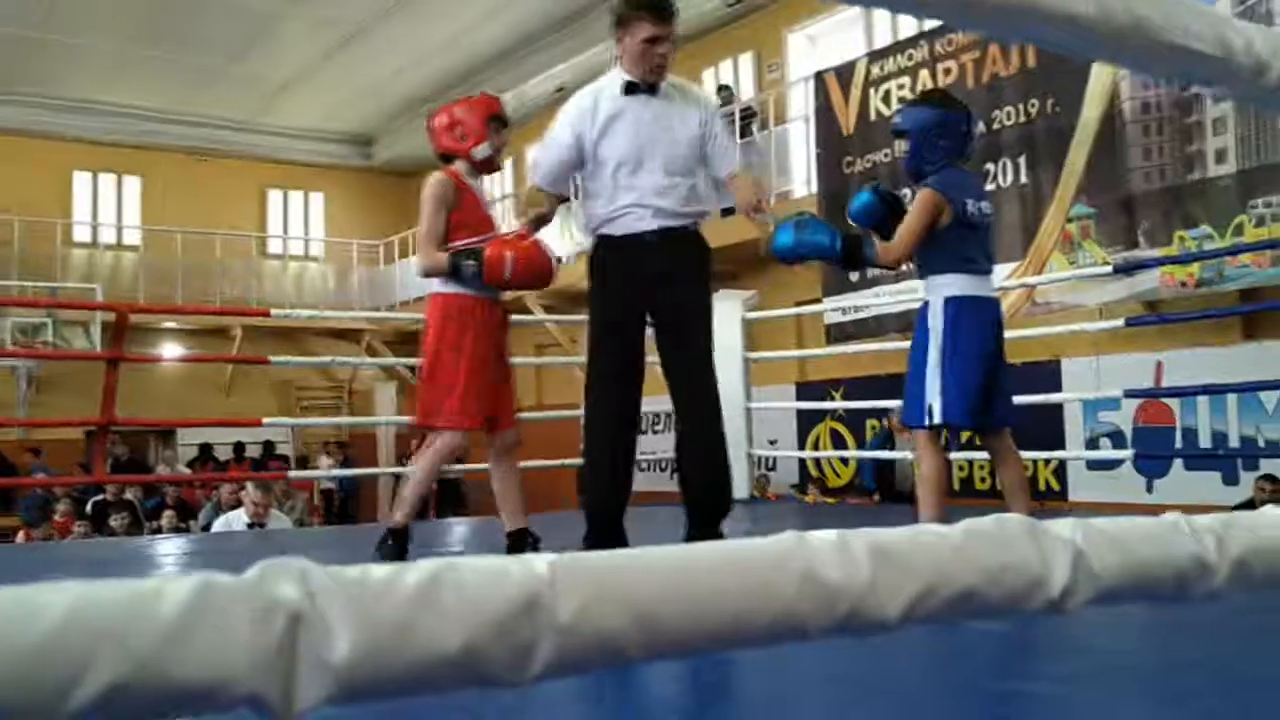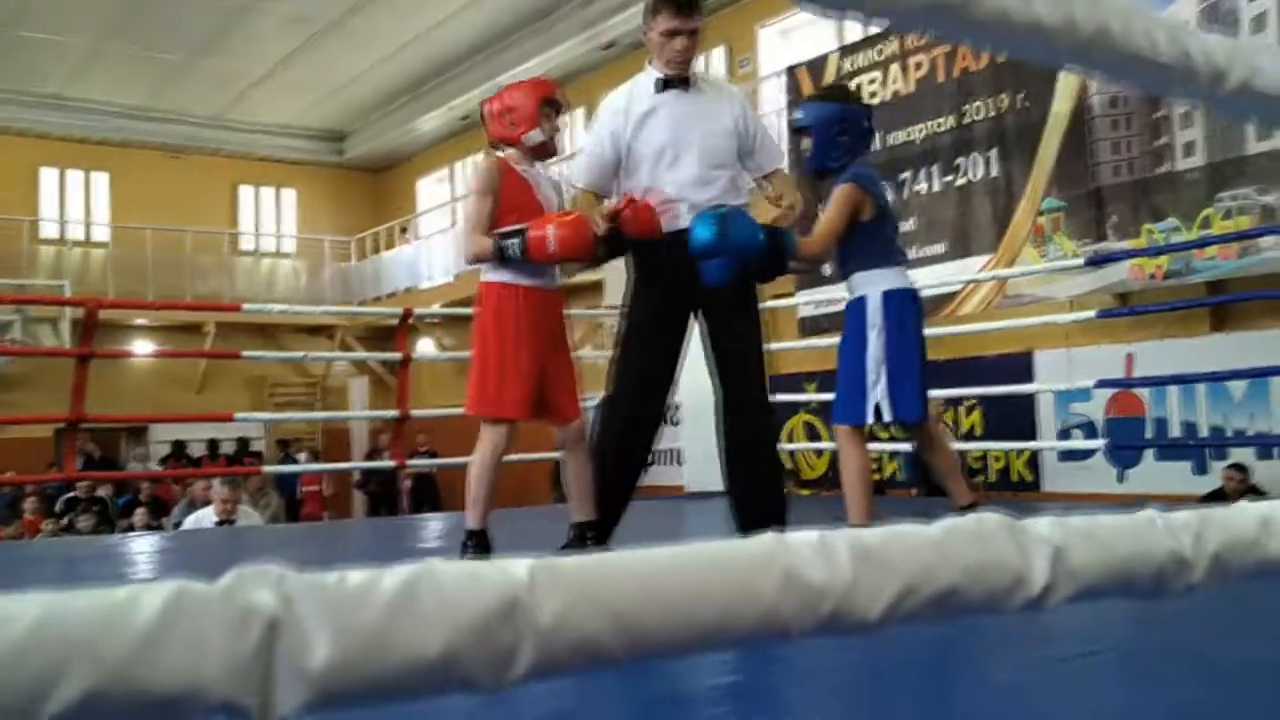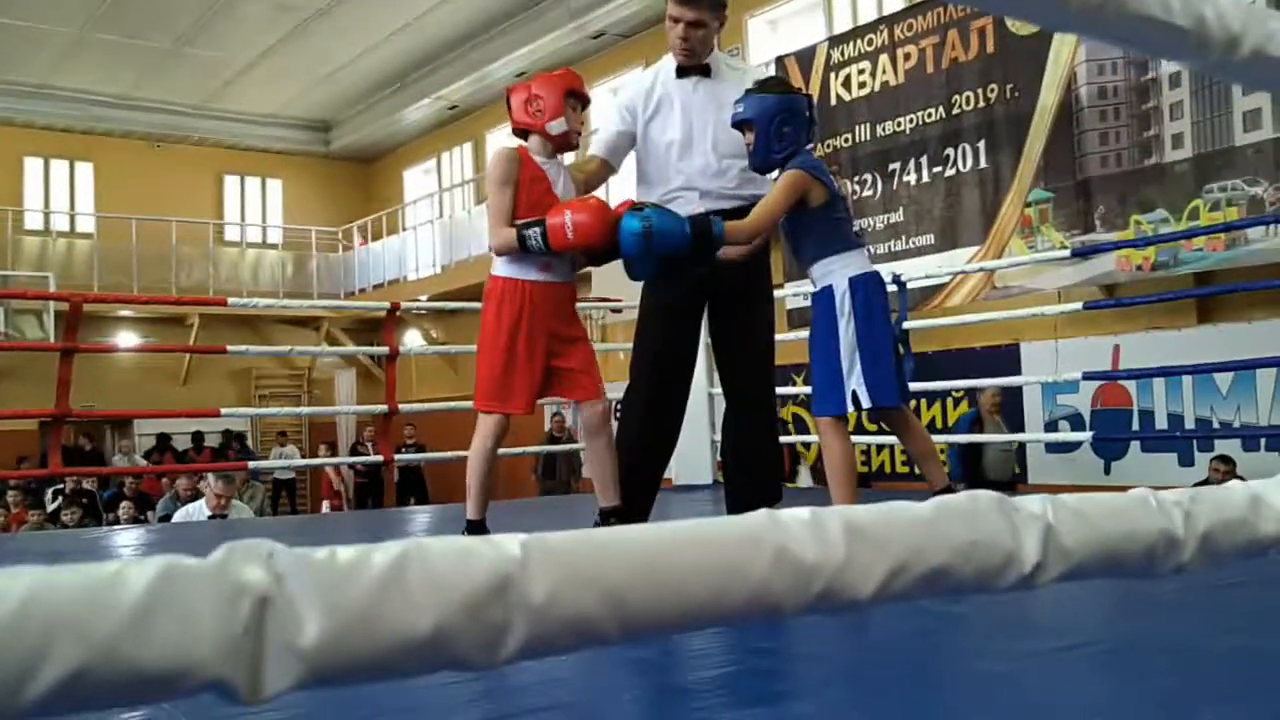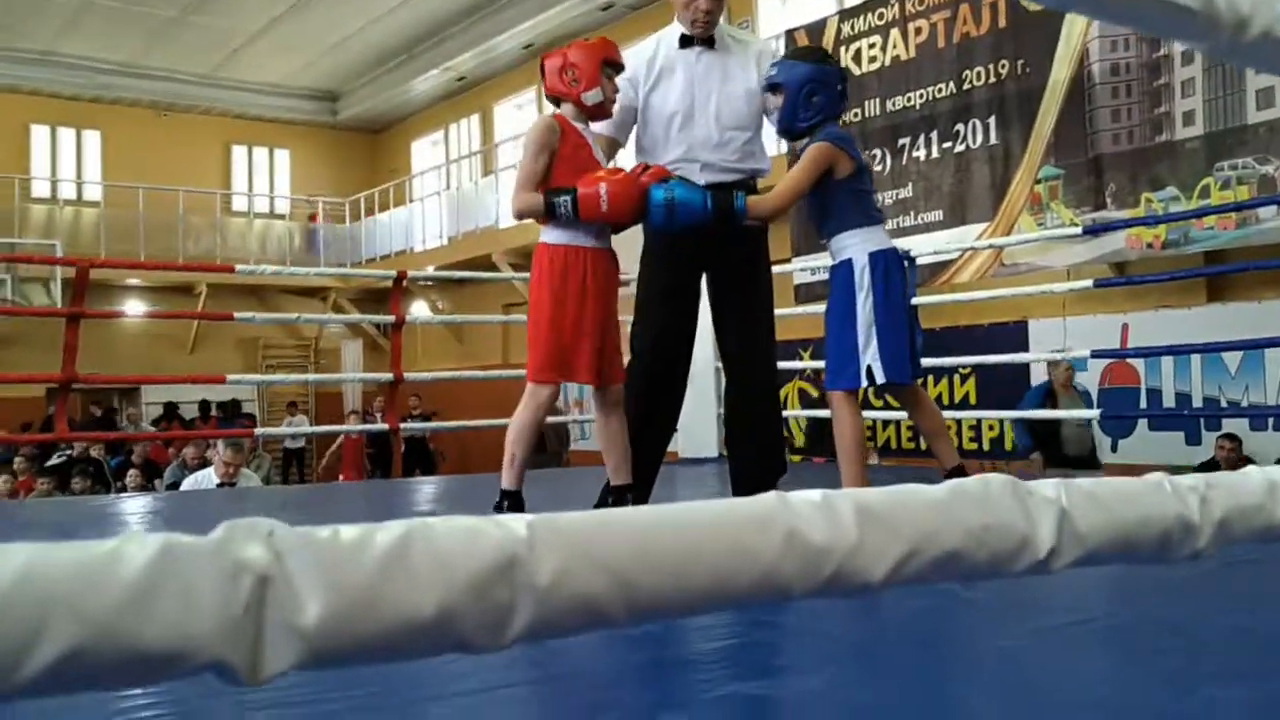
dt=0.7s
person 1, frame 1
left shoulder: (696, 105)
right shoulder: (585, 108)
left elbow: (730, 172)
right elbow: (546, 188)
left wrist: (753, 204)
right wrist: (531, 219)
left hip: (680, 251)
right hip: (618, 255)
left knee: (695, 387)
right knee: (611, 393)
left ankle: (706, 529)
right ankle: (604, 536)
person 1, frame 2
left shoulder: (730, 100)
right shoulder: (621, 106)
left elbow: (770, 171)
right elbow: (588, 190)
left wrist: (789, 202)
right hip: (660, 255)
left knee: (744, 388)
right knee: (635, 391)
left ankle: (762, 525)
right ankle: (597, 524)
person 1, frame 3
left shoulder: (752, 85)
right shoulder: (643, 90)
right elbow: (599, 160)
left knee: (749, 377)
right knee: (654, 380)
left ankle: (753, 512)
right ankle: (622, 515)
person 1, frame 4
left shoulder: (756, 56)
right shoulder: (643, 59)
right elbow: (605, 136)
left knee: (750, 350)
right knee: (656, 351)
left ankle: (757, 486)
right ankle: (627, 489)
person 2, frame 1
left shoulder: (479, 192)
right shoulder: (443, 183)
right elbow: (429, 260)
left wrist: (517, 269)
right wrist: (486, 262)
left hip: (487, 320)
right hip: (456, 316)
left knee: (505, 437)
right knee: (451, 437)
left ankle: (521, 542)
right ankle: (393, 537)
person 2, frame 2
left shoulder: (550, 184)
right shoulder: (491, 170)
left elbow: (563, 248)
right elbow: (473, 248)
left wrist: (615, 230)
right wrist: (529, 245)
left hip: (547, 309)
right hip: (505, 305)
left knee: (572, 429)
right knee: (498, 427)
left ankle: (585, 536)
right ankle: (474, 542)
person 2, frame 3
left shoulder: (566, 175)
right shoulder: (508, 162)
left elbow: (577, 255)
right elbow: (499, 239)
left wrist: (608, 235)
right wrist: (553, 232)
left hip: (559, 306)
right hip: (514, 299)
left knee: (596, 412)
right knee: (495, 419)
left ankle: (613, 524)
right ankle: (474, 531)
person 2, frame 4
left shoulder: (591, 140)
right shoulder: (549, 128)
left elbow: (602, 215)
right elbow: (521, 204)
left wrist: (634, 198)
right wrist: (583, 201)
left hip: (599, 268)
right hip: (562, 264)
left knee: (612, 389)
right knee: (542, 389)
left ankle: (622, 500)
right ankle: (508, 502)
person 3, frame 1
left shoulder: (933, 190)
right shoulder: (974, 187)
left elbow: (892, 256)
left wrist: (827, 243)
right wrist: (894, 220)
left hip: (950, 310)
right hip: (983, 308)
left knee: (924, 429)
right knee: (993, 432)
person 3, frame 2
left shoulder: (850, 184)
right shoulder: (859, 181)
left elbow: (814, 248)
right elbow: (825, 249)
left wrist: (756, 239)
right wrist: (752, 252)
left hip: (879, 305)
right hip: (890, 303)
left knee: (848, 427)
right knee: (917, 420)
right ankle: (970, 512)
person 3, frame 3
left shoulder: (798, 174)
right shoulder: (802, 173)
left elbow: (749, 230)
right elbow: (756, 244)
left wrist: (683, 232)
right wrist: (689, 253)
left hip: (846, 294)
right hip: (850, 293)
left knee: (829, 416)
right knee: (890, 409)
person 3, frame 4
left shoulder: (825, 145)
right shoulder: (828, 143)
left elbow: (772, 206)
right elbow: (777, 206)
left wrist: (701, 202)
right wrist: (708, 206)
left hip: (865, 269)
right hip: (868, 268)
left knee: (842, 389)
right knee: (902, 385)
right ankle: (959, 482)
